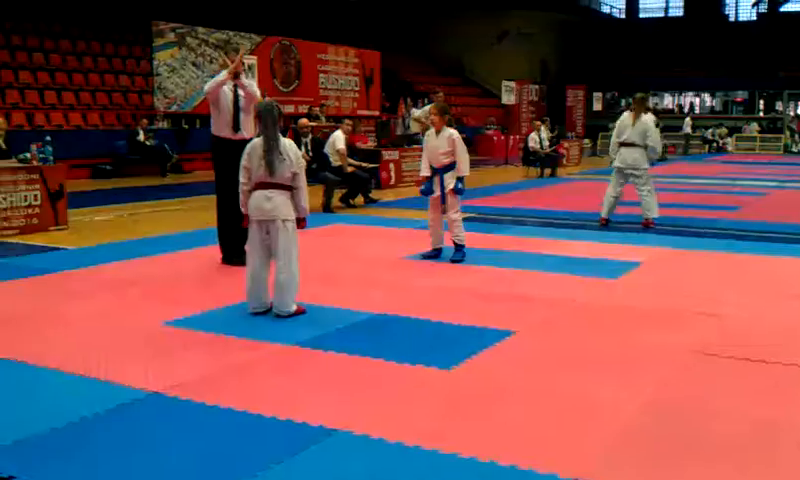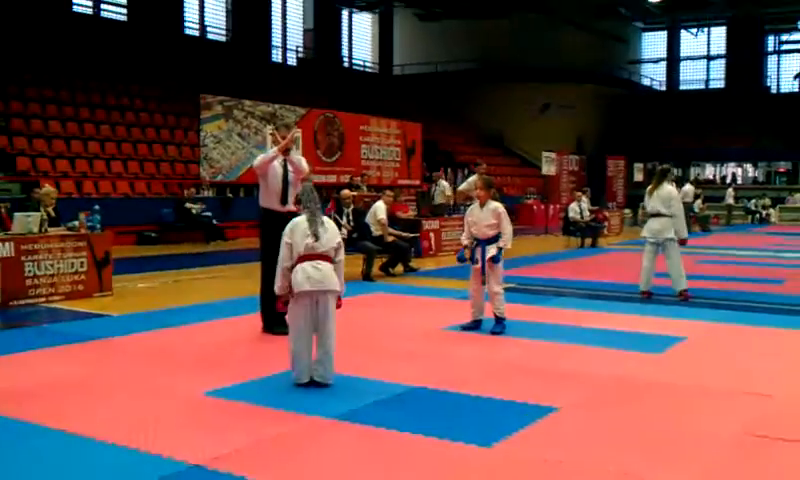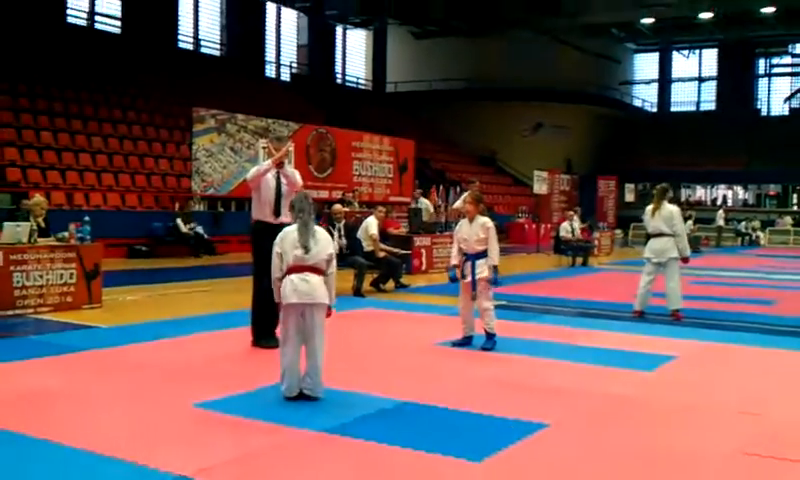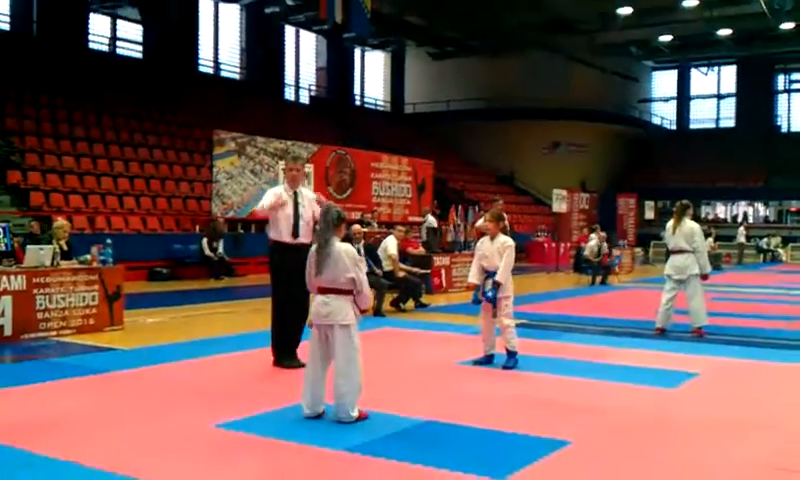
dt=0.5s
person 1, frame 1
left shoulder: (249, 86)
right shoulder: (219, 87)
left elbow: (255, 97)
right elbow: (208, 91)
left wrist: (238, 76)
right wrist: (229, 71)
left hip: (245, 146)
right hip: (223, 146)
right knee: (227, 199)
left ankle: (239, 248)
right ankle: (230, 251)
person 1, frame 2
left shoulder: (298, 160)
right shoulder: (267, 161)
left elbow: (304, 171)
right elbow: (257, 166)
left wrist: (288, 150)
right wrist: (279, 148)
left hip: (291, 218)
right hip: (271, 218)
right knee: (271, 268)
left ankle: (280, 316)
right ankle: (271, 320)
person 1, frame 3
left shoulder: (291, 173)
right shoulder: (261, 173)
left elbow: (297, 185)
right elbow: (250, 178)
left wrist: (282, 163)
right wrist: (273, 160)
left hip: (284, 231)
right hip: (263, 230)
right knee: (263, 281)
left ankle: (270, 330)
right ankle: (260, 333)
person 1, frame 4
left shoulder: (309, 196)
right shoulder: (276, 193)
right elbow: (261, 209)
left wrist: (323, 206)
right wrist: (274, 205)
left hip: (302, 252)
right hip: (281, 251)
left knee: (301, 303)
right knee: (282, 303)
left ankle: (291, 351)
right ankle: (281, 354)
person 2, frame 1
left shoulder: (251, 147)
right shoulder: (290, 147)
left elbow: (244, 183)
right elbow: (299, 184)
left wrist: (245, 210)
right wrist: (302, 213)
left hip: (257, 204)
right hip: (282, 205)
left knee: (257, 258)
right knee: (285, 257)
left ankle: (258, 303)
right ankle: (284, 306)
person 2, frame 2
left shoulder: (293, 225)
right shoulder: (330, 225)
left elbow: (284, 261)
right elbow: (339, 260)
left wrist: (281, 292)
right wrist: (339, 291)
left hip: (302, 277)
right hip: (326, 277)
left knee: (300, 330)
right knee: (325, 331)
left ankle: (302, 375)
right ankle: (323, 375)
person 2, frame 3
left shoulder: (284, 234)
right shoulder: (322, 234)
left elbow: (276, 270)
right elbow: (331, 270)
left wrist: (278, 297)
right wrist: (330, 301)
left hip: (292, 287)
right hip: (316, 289)
left knee: (290, 342)
right knee: (315, 341)
left ankle: (290, 388)
right ankle: (312, 388)
person 2, frame 4
left shoulder: (314, 250)
right shoulder: (347, 251)
right elbow: (361, 284)
right wrist: (363, 305)
left hip: (319, 308)
right hip: (342, 309)
left knee: (317, 361)
right knee: (347, 361)
left ankle: (312, 407)
right ankle: (347, 411)
person 3, frame 1
left shoulder: (452, 135)
right shoulder: (428, 135)
left elbow: (462, 157)
right elbow: (426, 158)
left wrist: (460, 179)
right wrist: (427, 179)
left hip: (449, 177)
right hip: (435, 177)
left knee: (453, 213)
right knee: (434, 215)
left ankle: (459, 248)
right ankle: (436, 248)
person 3, frame 2
left shoulder: (497, 208)
right shoulder: (472, 209)
left elbow: (506, 230)
right elbow: (468, 231)
left wrist: (499, 250)
right wrist: (465, 248)
left hip: (492, 249)
right hip: (477, 249)
left knee: (494, 286)
right knee: (475, 287)
left ankle: (500, 320)
right ankle: (476, 319)
person 3, frame 3
left shoulder: (486, 223)
right shoulder: (461, 225)
left elbow: (493, 247)
right elbow: (456, 247)
left wrist: (494, 269)
right wrist: (455, 267)
left hip: (482, 265)
right hip: (466, 265)
left knee: (484, 302)
right knee: (465, 303)
left ankle: (490, 336)
right ankle: (467, 335)
person 3, frame 4
left shoulder: (507, 242)
right shoulder: (481, 243)
left elbow: (506, 266)
right elbow: (476, 265)
left wrist: (495, 286)
right wrist: (476, 287)
left hip: (501, 285)
right hip: (486, 283)
left knee: (505, 320)
right knee: (486, 321)
left ankle: (512, 354)
right ankle: (488, 354)
person 4, frame 1
left shoulder: (623, 119)
right shoulder: (648, 121)
left elbow: (615, 140)
right elbow: (654, 143)
left wrist: (614, 156)
right wrist: (652, 157)
left hip: (623, 156)
right hip: (639, 158)
left knee: (614, 188)
right knee: (646, 188)
left ankle: (604, 217)
right ankle: (649, 218)
person 4, frame 2
left shoulder: (650, 190)
right shoulder: (672, 191)
right elbow: (677, 214)
right wrist: (682, 234)
left hip: (652, 225)
right hip: (667, 226)
left knee: (648, 259)
right knee: (674, 260)
left ankle: (645, 289)
right ankle: (682, 290)
person 4, frame 3
left shoulder: (648, 209)
right shoulder: (673, 210)
right elbow: (679, 232)
right wrist: (685, 252)
left hip: (653, 245)
right hip: (669, 245)
left knee: (647, 278)
right knee: (672, 279)
left ankle: (638, 308)
right ankle: (674, 310)
person 4, frame 4
left shoulder: (669, 225)
right shoulder: (693, 226)
right elbow: (700, 249)
right wrist: (705, 269)
left hip: (674, 262)
right hip: (689, 262)
left knee: (668, 294)
right knee: (695, 296)
left ankle: (660, 325)
right ankle: (697, 327)
